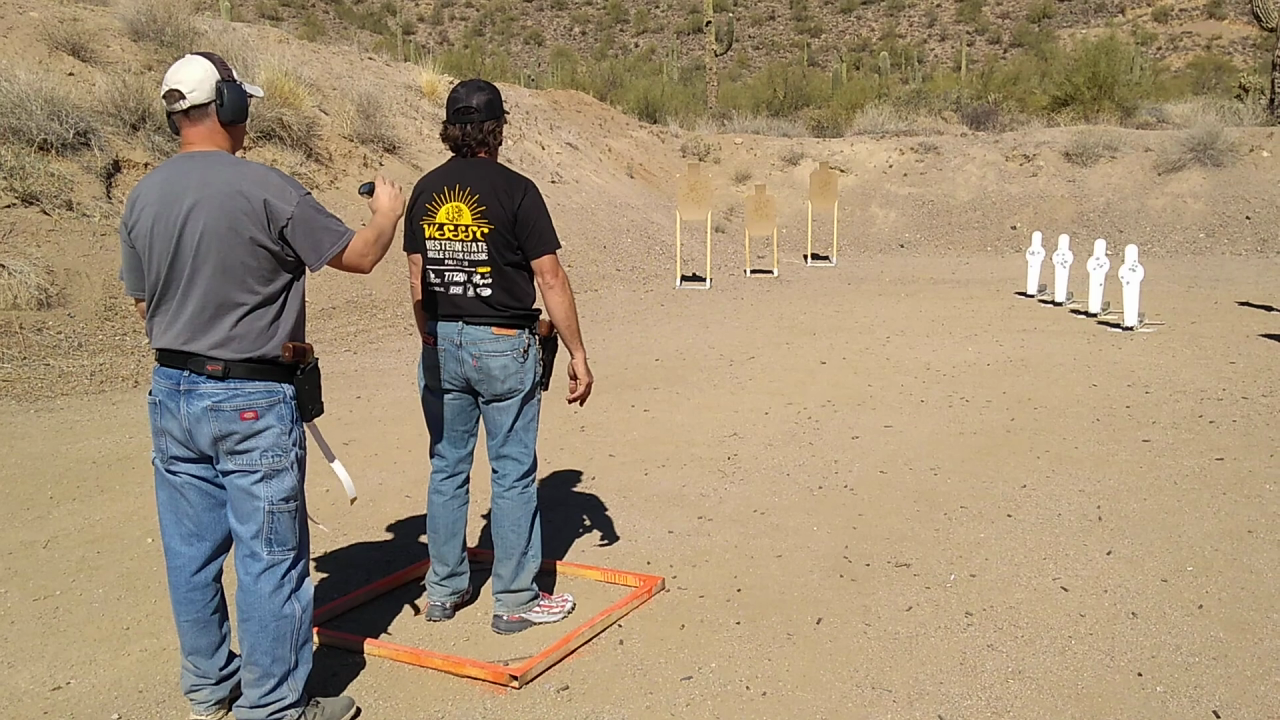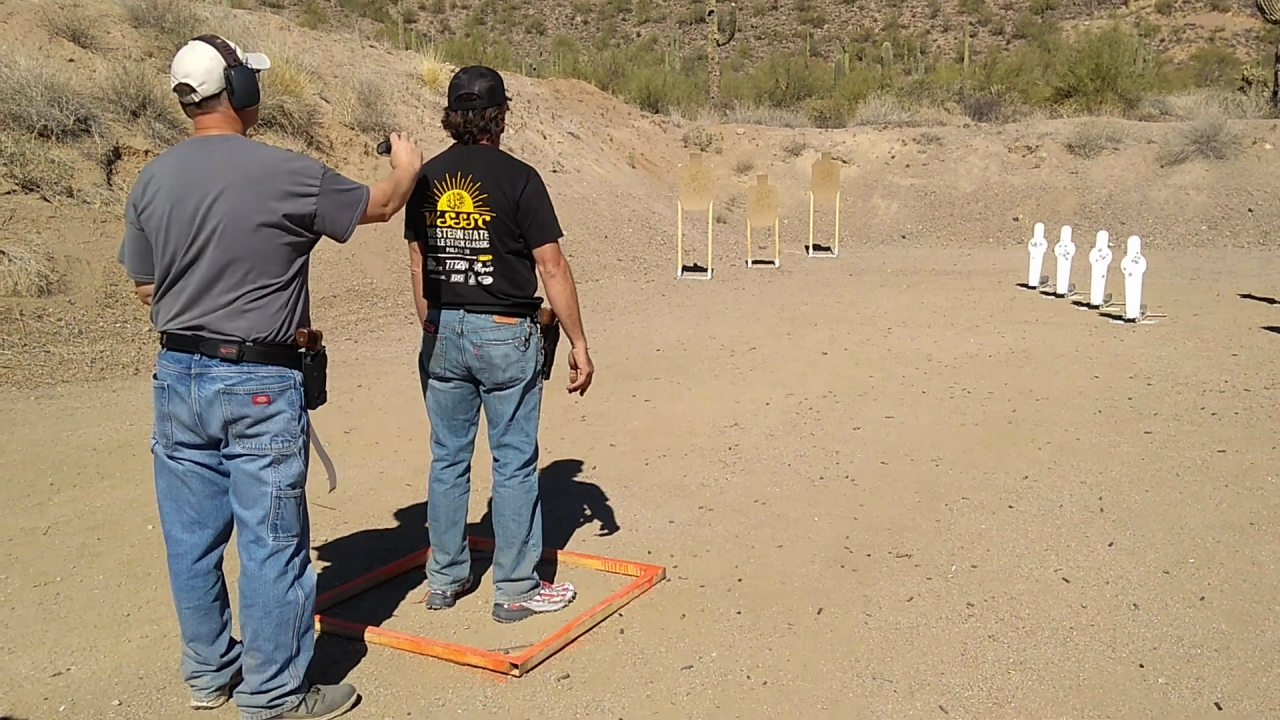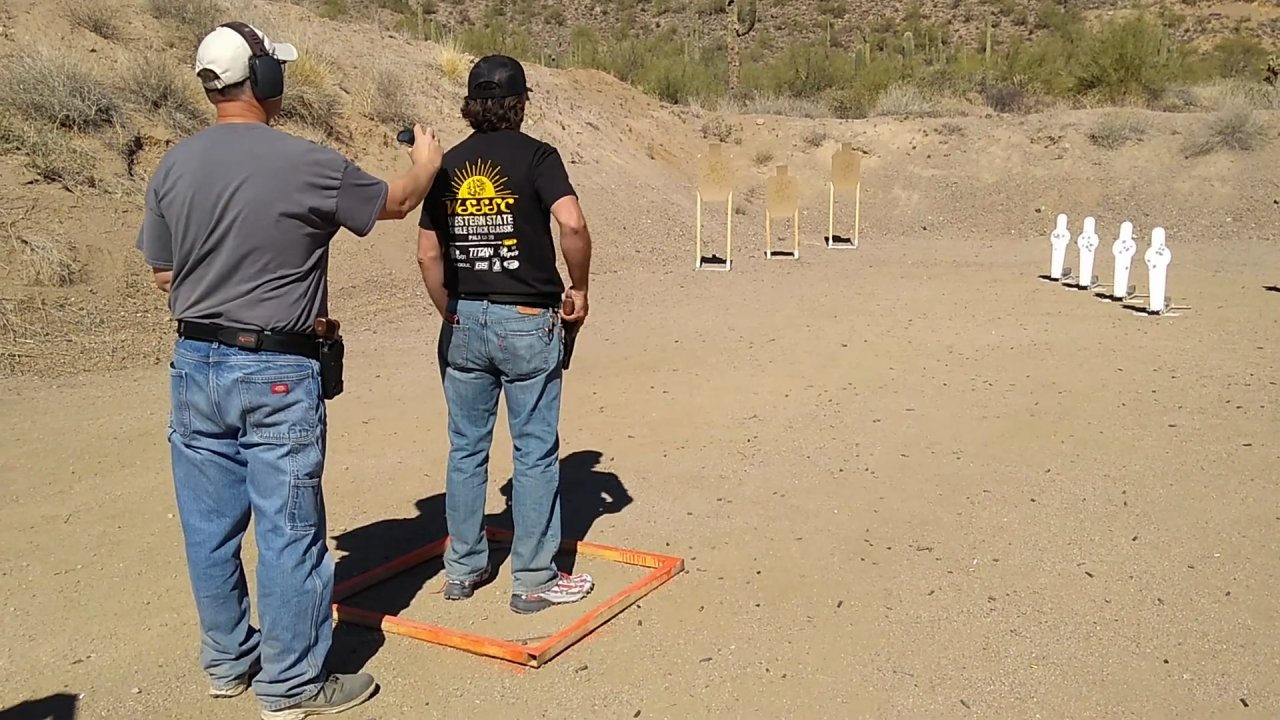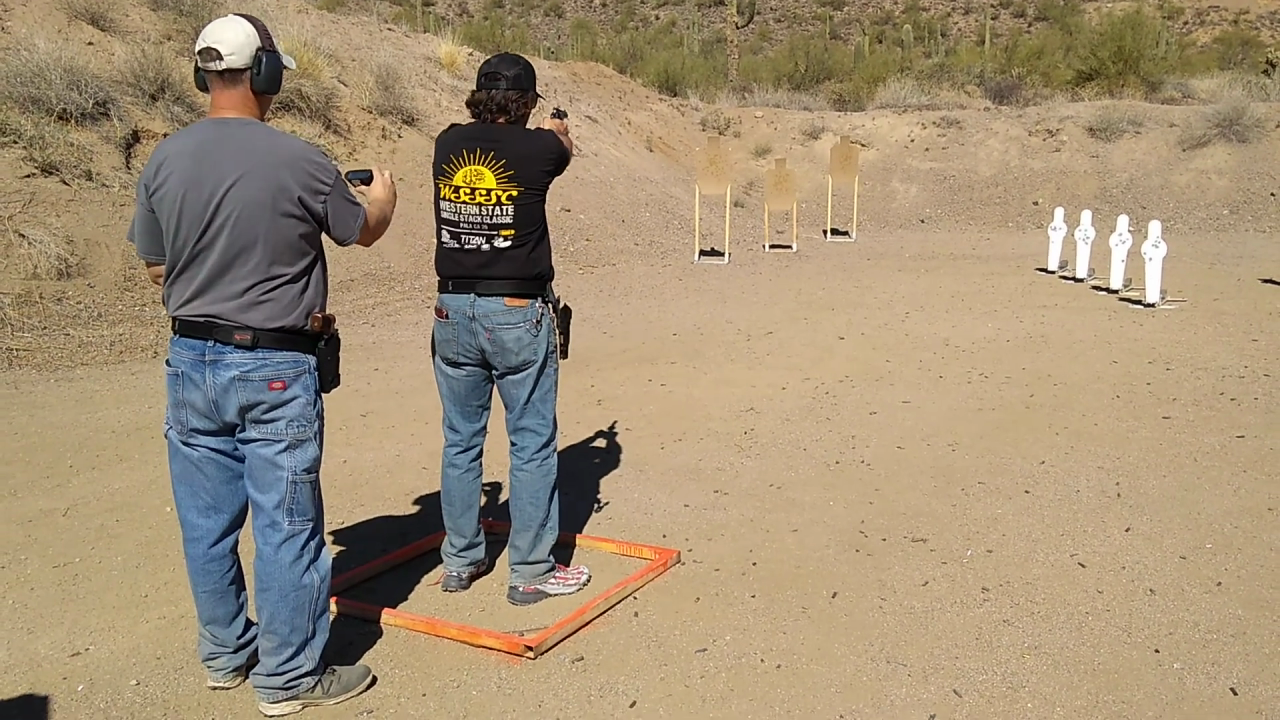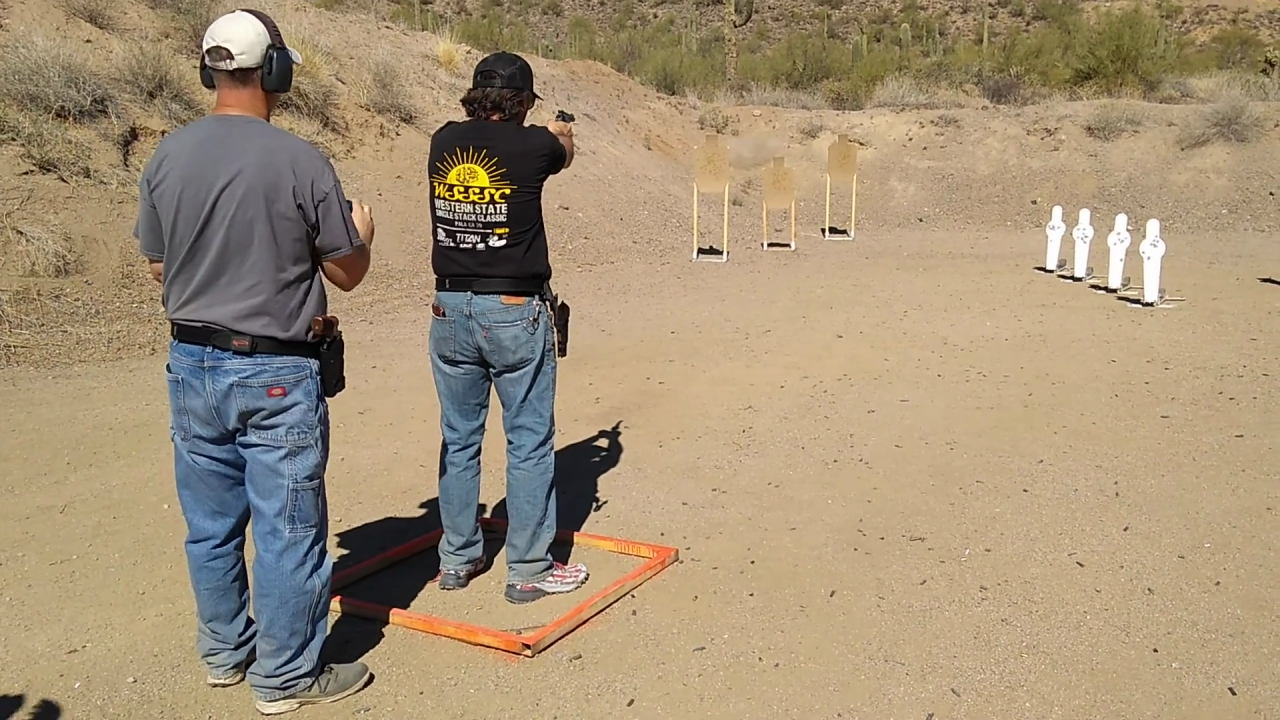
dt=1s
person 1, frame 1
left shoulder: (142, 196)
right shoulder: (265, 189)
left elbow: (144, 302)
right elbow: (360, 256)
right wrist: (389, 212)
left hip: (172, 392)
right hip: (252, 401)
left knee: (191, 550)
right knee: (270, 556)
person 1, frame 2
left shoulder: (150, 180)
right shoulder: (287, 174)
left elbow: (146, 288)
right elbow: (378, 206)
right wrist: (407, 168)
left hip: (177, 376)
right hip: (259, 384)
left knee: (192, 536)
right knee: (271, 542)
person 1, frame 3
left shoulder: (172, 165)
right shoulder: (307, 164)
left elbow: (163, 273)
right elbow: (396, 203)
right wrist: (426, 162)
left hip: (195, 364)
right hip: (277, 373)
left knee: (210, 524)
right knee: (288, 530)
left ankle: (227, 660)
person 1, frame 4
left shoulder: (163, 161)
right shoulder: (299, 161)
left elbow: (157, 269)
right elbow: (364, 232)
right wrist: (383, 197)
left hip: (192, 361)
right hip: (273, 369)
left knee: (207, 521)
right knee: (285, 525)
left ankle: (225, 653)
person 1, frame 5
left shoulder: (166, 156)
right shoulder: (301, 162)
left elbow: (159, 266)
right elbow: (346, 273)
right wrist: (362, 233)
left hip: (191, 364)
right hip: (275, 373)
left knee: (211, 527)
right knee: (287, 530)
left ankle: (225, 652)
person 2, frame 1
left shoulder: (426, 191)
right shoulder: (515, 190)
left elbow: (417, 276)
right elbow: (551, 279)
right wrist: (578, 354)
left hip: (442, 343)
right hip: (504, 344)
left knee: (446, 469)
right knee: (513, 474)
left ankle: (443, 589)
right ankle: (515, 600)
person 2, frame 2
left shoulder: (426, 177)
right shoulder: (517, 178)
left elbow: (418, 263)
right elbow: (552, 267)
right wrist: (578, 343)
left hip: (443, 332)
right hip: (505, 333)
left knee: (448, 458)
right knee: (514, 463)
left ankle: (444, 577)
right ankle: (516, 589)
person 2, frame 3
left shoulder: (447, 164)
right shoulder: (535, 157)
left elbow: (428, 253)
right elbow: (571, 222)
right wrist: (579, 283)
left hip: (463, 320)
right hip: (527, 323)
left knee: (466, 448)
right knee: (534, 454)
left ankle: (463, 568)
right ankle: (533, 581)
person 2, frame 4
left shoulder: (448, 144)
right shoulder: (539, 147)
left hip: (454, 310)
right hip: (518, 313)
left knee: (460, 440)
right knee: (532, 444)
left ankle: (460, 559)
right ankle: (531, 571)
person 2, frame 5
left shoulder: (443, 141)
right shoulder: (532, 145)
right elbow: (564, 154)
right wrist: (560, 133)
left hip: (451, 309)
right hip: (514, 311)
left knee: (458, 439)
right knee: (529, 442)
left ankle: (457, 557)
right ankle: (529, 569)
